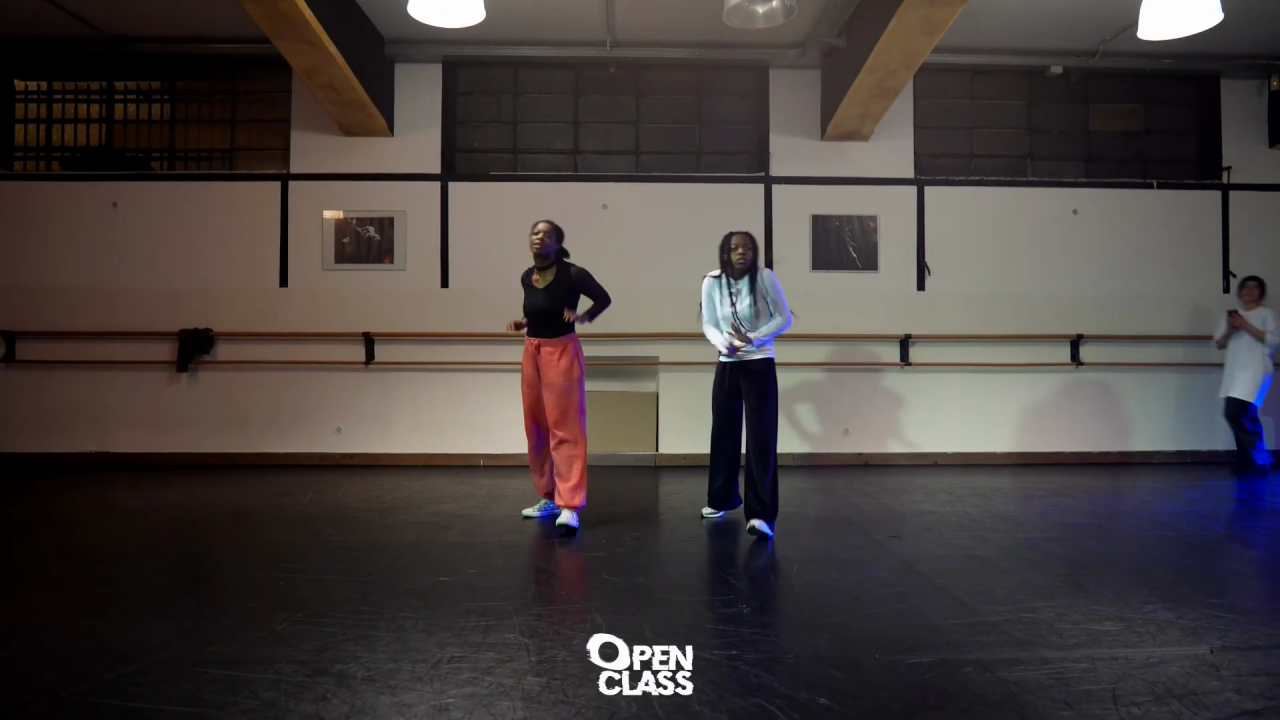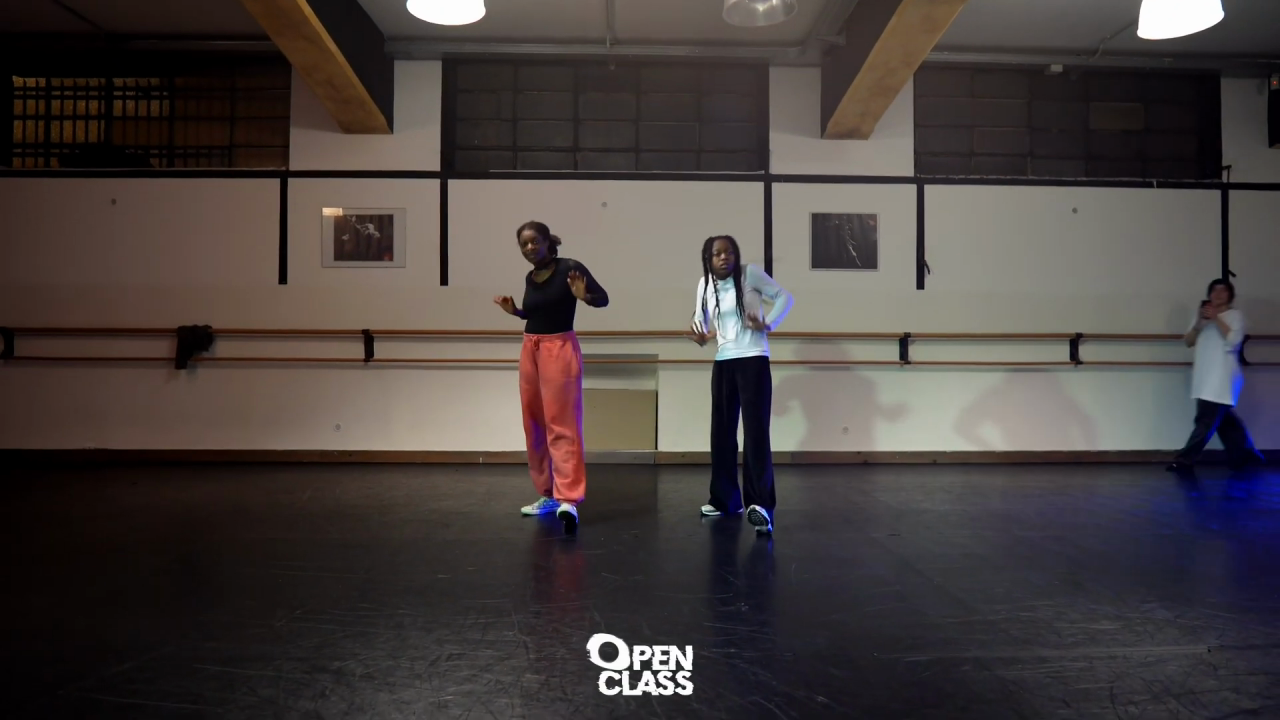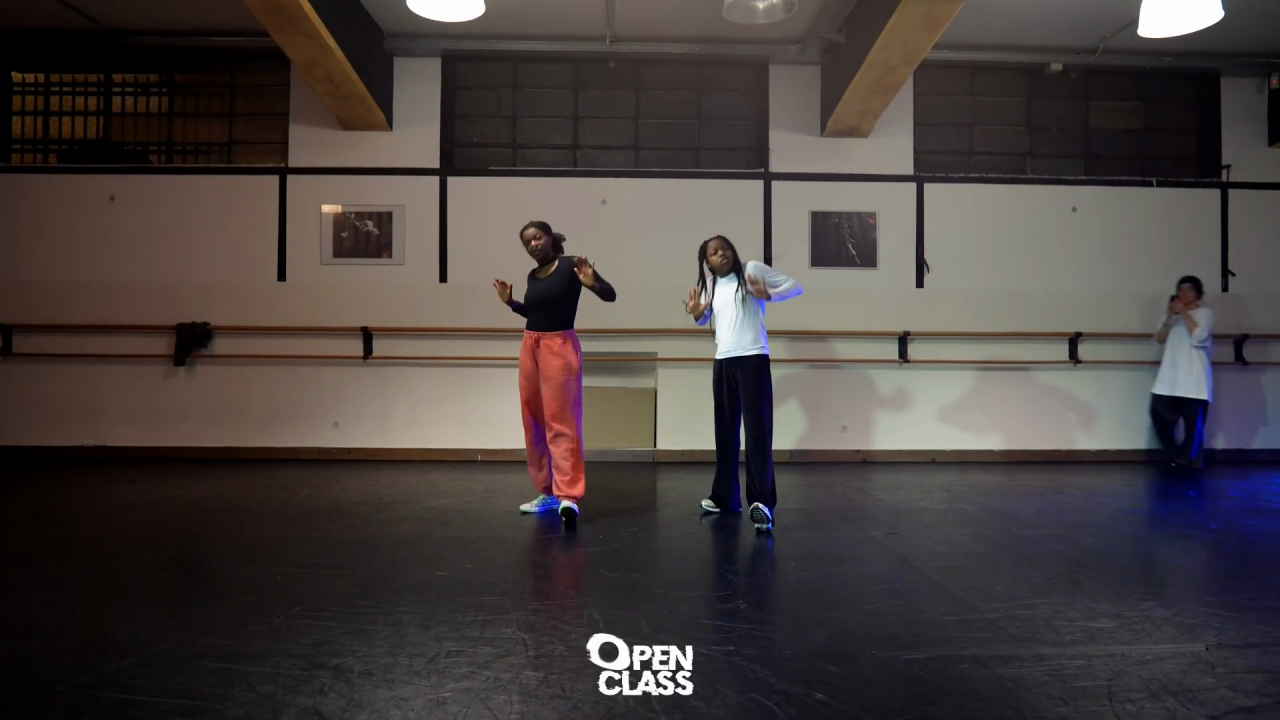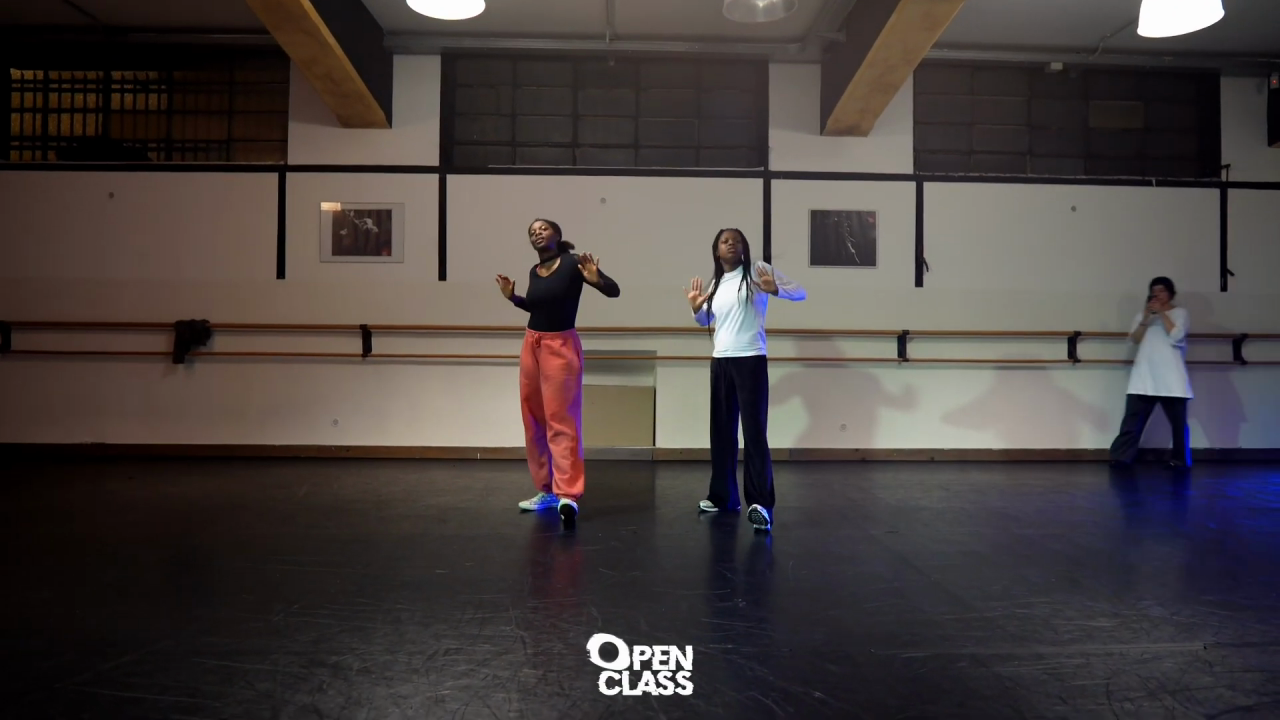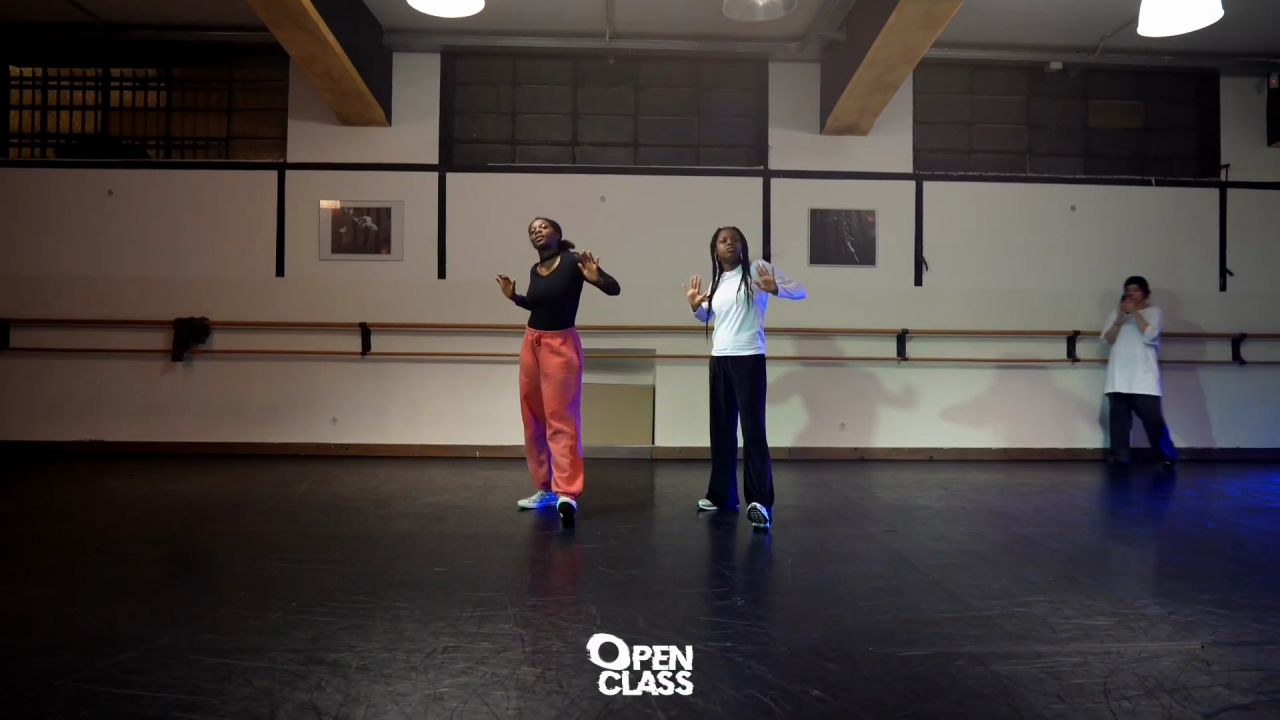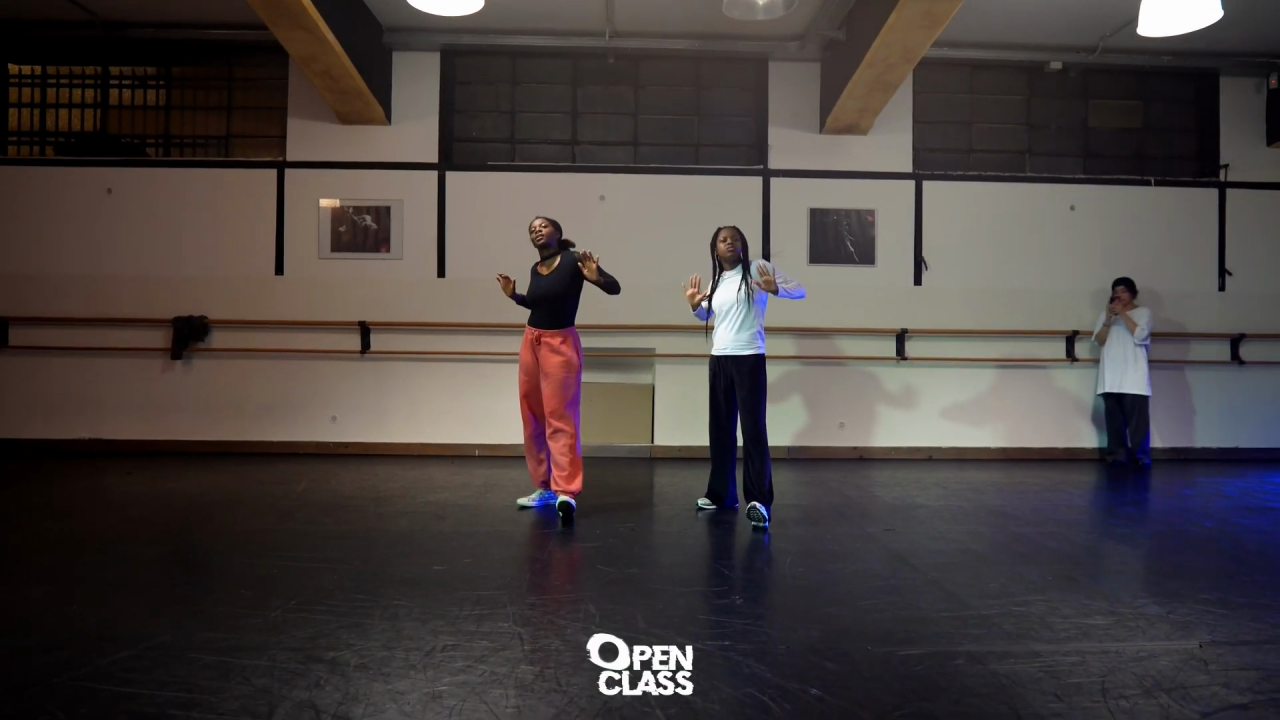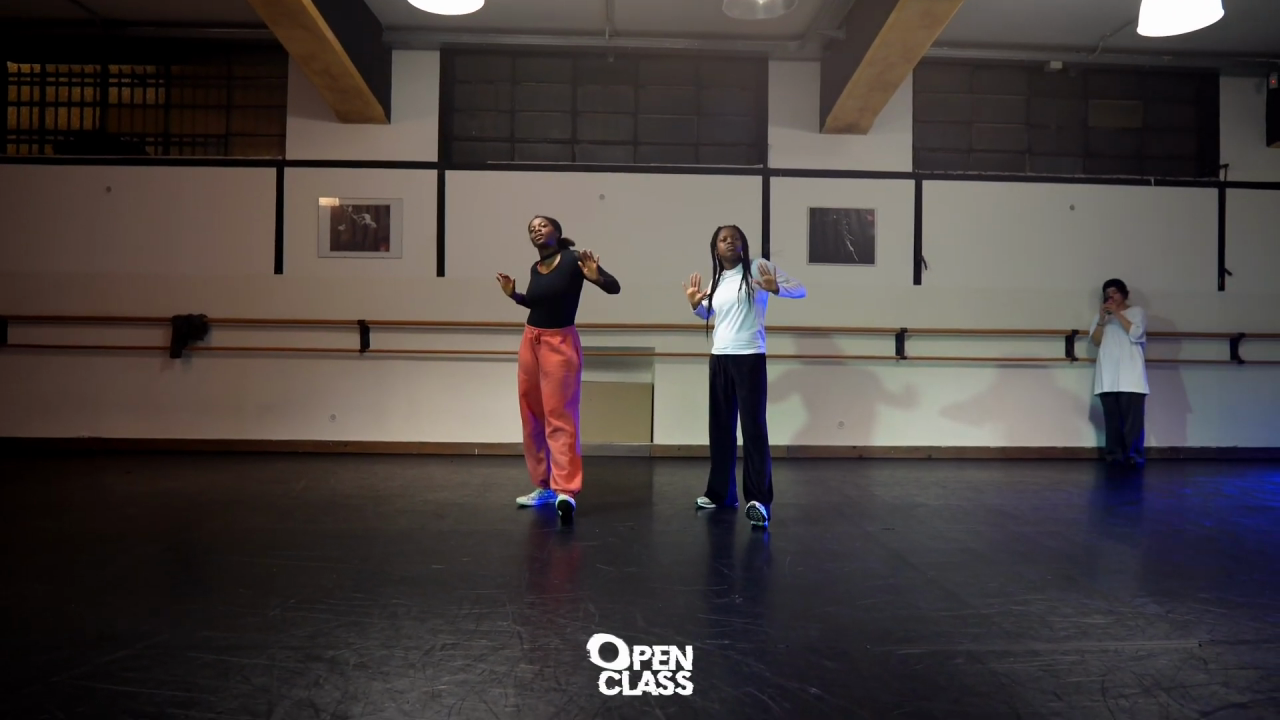
dt=0.3s
person 1, frame 1
left shoulder: (573, 274)
right shoulder: (527, 277)
left elbow: (604, 300)
left wrist: (583, 317)
right wrist: (522, 323)
left hip: (563, 353)
right hip: (532, 354)
left knee: (564, 429)
right knee: (537, 429)
left ankle: (570, 505)
right ankle: (548, 497)
person 1, frame 2
left shoulder: (569, 268)
right shoulder: (530, 278)
left elbow: (604, 299)
left wrist: (584, 295)
right wrist: (514, 310)
left hip: (560, 349)
right hip: (530, 350)
left knee: (561, 424)
right knee: (534, 425)
left ankle: (568, 499)
right ankle: (548, 494)
person 1, frame 3
left shoulder: (572, 265)
right shoulder: (532, 276)
left elbow: (611, 295)
left wrist: (591, 284)
right wrist: (510, 302)
left hip: (560, 347)
right hip: (530, 348)
left knee: (561, 422)
right knee: (534, 422)
left ankle: (568, 496)
right ankle: (547, 491)
person 1, frame 4
left shoulder: (573, 264)
right shoulder: (534, 272)
left elbow: (614, 291)
left wrist: (596, 280)
right wrist: (511, 296)
left hip: (561, 347)
right hip: (531, 346)
left knee: (561, 421)
right knee: (535, 421)
left ankle: (568, 494)
right ankle: (546, 489)
person 1, frame 5
left shoulder: (574, 261)
right shoulder: (535, 270)
left elbow: (615, 288)
left wrist: (595, 278)
right wrist: (513, 296)
left hip: (561, 345)
right hip: (531, 344)
left knee: (561, 419)
right knee: (534, 419)
left ankle: (566, 492)
right ankle: (545, 487)
person 1, frame 6
left shoulder: (574, 260)
right shoulder: (535, 269)
left elbow: (615, 288)
left wrist: (595, 278)
right wrist: (513, 295)
left hip: (560, 344)
right hip: (531, 343)
left knee: (560, 418)
right knee: (533, 417)
left ankle: (566, 491)
right ankle: (544, 486)
person 1, frame 7
left shoulder: (574, 259)
right shoulder: (535, 268)
left elbow: (615, 287)
left wrist: (596, 278)
right wrist: (513, 294)
left hip: (560, 343)
right hip: (530, 342)
left knee: (560, 417)
right knee: (533, 417)
left ankle: (565, 490)
right ankle: (544, 485)
person 2, frame 1
left shoulder: (765, 278)
right shoulder: (712, 283)
left elbow: (785, 319)
right elbow: (709, 325)
left wrist: (751, 339)
right wrist: (724, 346)
left hip: (760, 366)
right hip: (727, 366)
left knee: (760, 438)
right knee: (723, 434)
left ankle: (762, 515)
right ankle: (722, 499)
person 2, frame 2
left shoulder: (750, 274)
right shoulder: (705, 284)
left elbow: (785, 297)
right elbow: (702, 319)
left wrist: (768, 324)
right wrist: (701, 336)
left hip: (753, 362)
right hip: (723, 364)
left knee: (755, 432)
right knee: (722, 432)
left ankle: (761, 504)
right ankle: (724, 499)
person 2, frame 3
left shoulder: (752, 269)
right shoulder: (710, 285)
left elbow: (795, 286)
right elbow: (705, 318)
left wrist: (769, 294)
right wrist: (697, 314)
left hip: (753, 360)
right hip: (723, 362)
left knee: (757, 429)
right knee: (725, 430)
left ankle: (762, 501)
right ankle: (725, 496)
person 2, frame 4
left shoulder: (758, 269)
right shoulder: (716, 283)
left elbow: (800, 293)
right elbow: (706, 321)
left wrist: (776, 290)
right wrist: (696, 308)
left hip: (750, 359)
right hip: (720, 361)
left knee: (754, 430)
right knee: (721, 430)
left ankle: (761, 503)
right ankle: (723, 496)
person 2, frame 5
left shoulder: (757, 268)
right shoulder: (716, 281)
left elbow: (800, 291)
right elbow: (707, 316)
left wrist: (776, 289)
right wrist: (695, 306)
left hip: (749, 358)
right hip: (719, 360)
left knee: (753, 428)
right knee: (721, 429)
left ankle: (760, 501)
right ankle: (722, 494)
person 2, frame 6
left shoulder: (758, 268)
right shoulder: (716, 280)
left elbow: (800, 291)
right elbow: (707, 315)
left wrist: (776, 289)
right wrist: (695, 306)
left hip: (750, 358)
right hip: (719, 359)
left knee: (753, 427)
right knee: (721, 427)
left ankle: (759, 499)
right ankle: (722, 493)
person 2, frame 7
left shoulder: (758, 267)
right shoulder: (717, 279)
left elbow: (800, 290)
right elbow: (708, 314)
left wrist: (777, 288)
right wrist: (696, 304)
left hip: (750, 357)
right hip: (720, 358)
left knee: (753, 426)
right knee: (721, 426)
left ankle: (759, 499)
right ankle: (721, 492)
person 3, frame 1
right shoulder: (1231, 316)
right elbow: (1219, 344)
left wrist: (1246, 326)
right wrist: (1228, 331)
left hip: (1254, 374)
right hip: (1234, 374)
left knee: (1234, 413)
right knee: (1246, 417)
left ankle: (1258, 458)
right ankle: (1250, 460)
person 3, frame 2
left shoulder: (1235, 315)
right shoulder: (1202, 315)
left elbow: (1234, 340)
right elbow: (1188, 342)
left wrist: (1216, 319)
right wrist: (1198, 323)
left hip: (1222, 376)
right hip: (1204, 376)
left knee: (1206, 419)
right knee: (1223, 418)
left ankle: (1186, 459)
right ankle: (1244, 455)
person 3, frame 3
left shoulder: (1205, 313)
right shoulder: (1172, 314)
left elbow: (1199, 337)
right elbow: (1159, 339)
left wrist: (1185, 313)
right wrist: (1168, 318)
left hip: (1194, 375)
right hip: (1170, 374)
left knee: (1193, 419)
right knee: (1158, 411)
left ankle: (1188, 459)
right ankle: (1174, 452)
person 3, frame 4
left shoulder: (1180, 313)
right shoulder: (1144, 314)
left elbow: (1176, 336)
right elbow: (1135, 339)
left wrist: (1161, 313)
right wrist: (1145, 319)
left hip: (1170, 377)
right hip: (1144, 375)
left knee: (1178, 419)
right knee: (1134, 416)
left ankle: (1181, 459)
right ankle: (1122, 455)
person 3, frame 5
left shoulder: (1154, 312)
right shoulder: (1116, 313)
left elbow: (1150, 335)
right elbow: (1108, 339)
left wrist: (1135, 313)
right wrist: (1119, 319)
left hip: (1143, 374)
right hip: (1119, 374)
left knee: (1152, 415)
right knee: (1119, 415)
left ankle: (1167, 454)
right ankle: (1119, 455)
person 3, frame 6
left shoulder: (1143, 312)
right shoulder: (1106, 314)
left elbow: (1140, 335)
right elbow: (1099, 341)
left wrist: (1123, 314)
right wrist: (1108, 320)
left hip: (1134, 375)
right hip: (1111, 375)
left knee: (1136, 415)
right knee: (1114, 416)
left ankle: (1140, 455)
right ankle: (1117, 454)
person 3, frame 7
left shoulder: (1137, 311)
right shoulder: (1101, 315)
left elbow: (1135, 334)
right elbow: (1095, 341)
left wrist: (1117, 314)
right wrist: (1102, 320)
left hip: (1130, 374)
right hip: (1108, 374)
left knee: (1132, 414)
right knee: (1112, 415)
left ankle: (1134, 454)
right ankle: (1115, 454)
